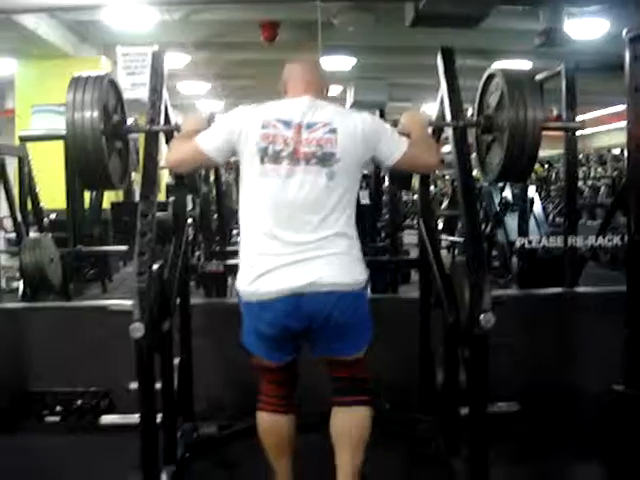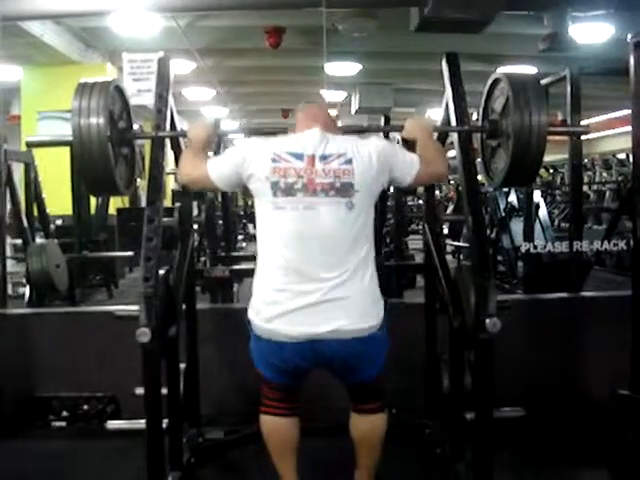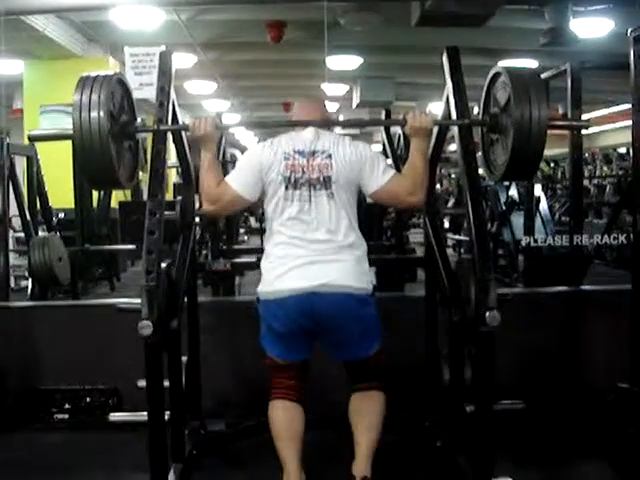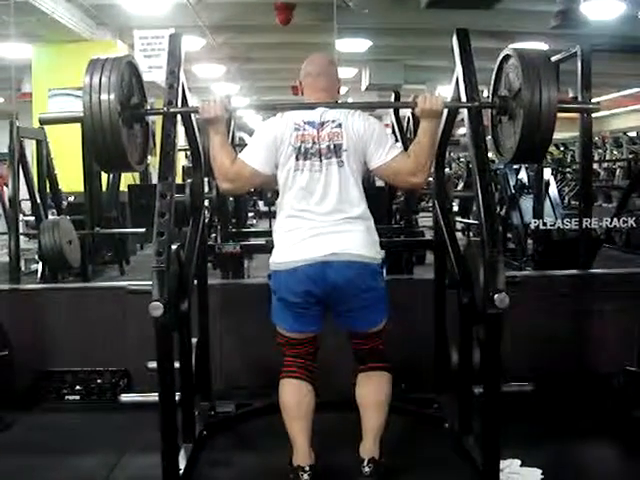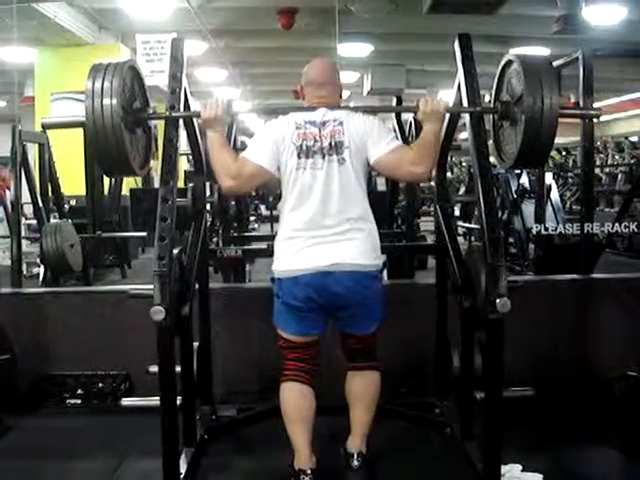
dt=1s
person 1, frame 1
left shoulder: (246, 119)
right shoulder: (358, 124)
left elbow: (176, 159)
right elbow: (428, 160)
left wrist: (189, 130)
right wrist: (416, 127)
left hip: (266, 289)
right hip: (337, 287)
left knee: (274, 390)
right knee: (351, 387)
person 1, frame 2
left shoulder: (257, 152)
right shoulder: (370, 152)
left elbow: (189, 174)
right elbow: (437, 169)
left wrist: (198, 140)
right wrist: (422, 134)
left hip: (278, 323)
right hip: (355, 324)
left knee: (277, 400)
right knee: (368, 400)
person 1, frame 3
left shoulder: (264, 153)
right shoulder: (354, 151)
left elbow: (214, 203)
right elbow: (411, 195)
left wrist: (207, 148)
right wrist: (419, 140)
left hip: (283, 292)
right hip: (346, 289)
left knee: (286, 384)
right knee: (367, 378)
person 1, frame 4
left shoulder: (276, 128)
right shoulder: (362, 125)
left elbow: (230, 180)
right elbow: (414, 175)
left wrist: (217, 128)
right wrist: (429, 121)
left hip: (294, 264)
right hip: (355, 260)
left knee: (297, 362)
right knee: (372, 357)
person 1, frame 5
left shoulder: (278, 129)
right shoulder: (364, 125)
left elbow: (232, 180)
right elbow: (417, 167)
left wrist: (214, 130)
right wrist: (433, 123)
left hip: (297, 270)
right hip: (356, 267)
left knee: (297, 366)
right knee: (362, 356)
